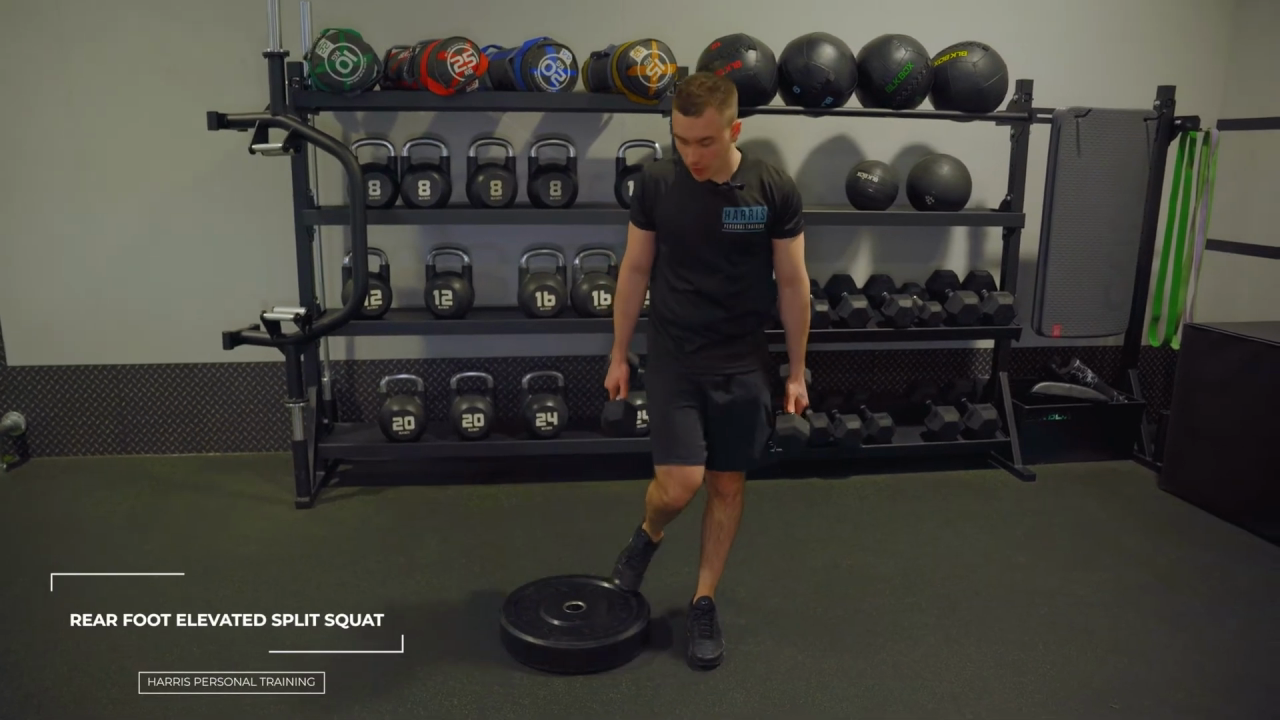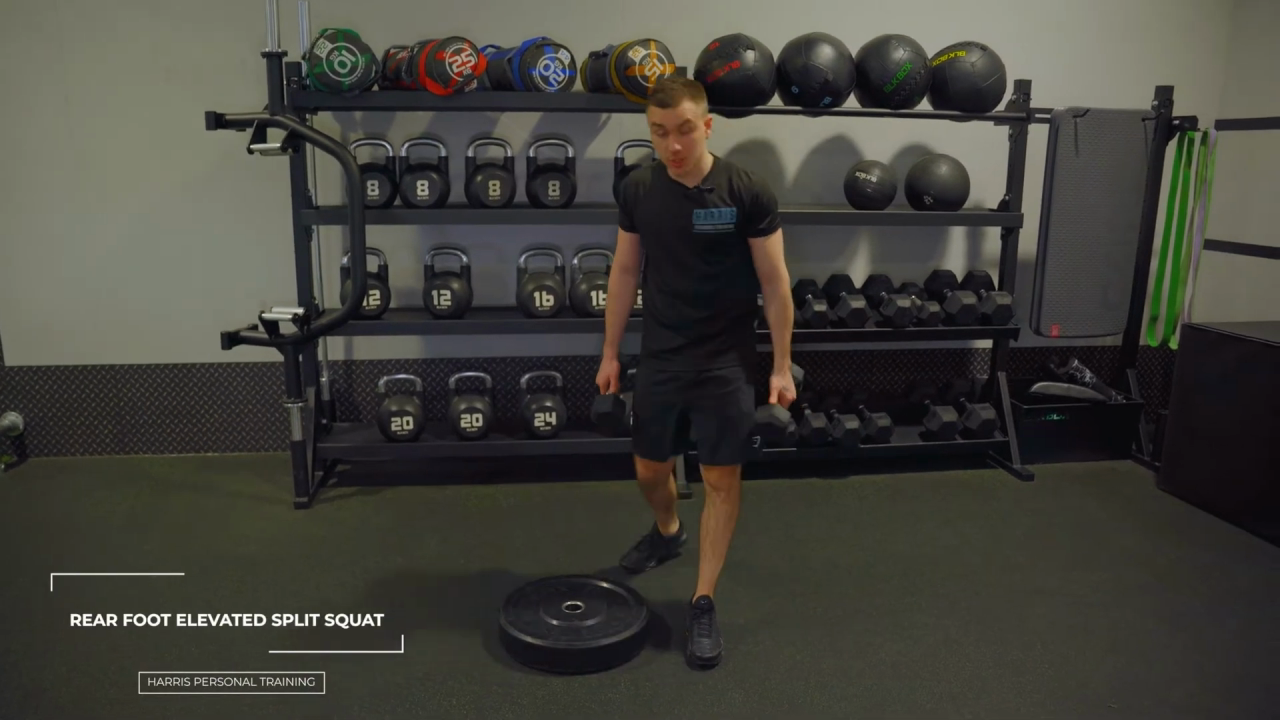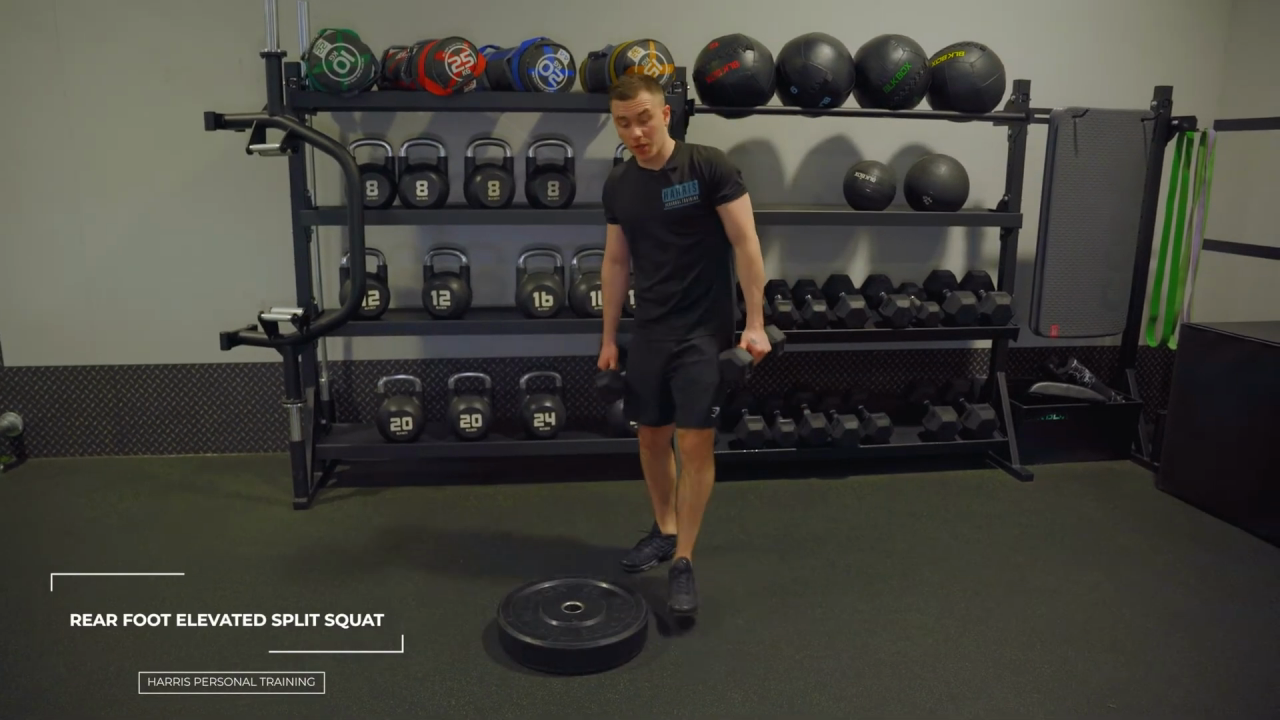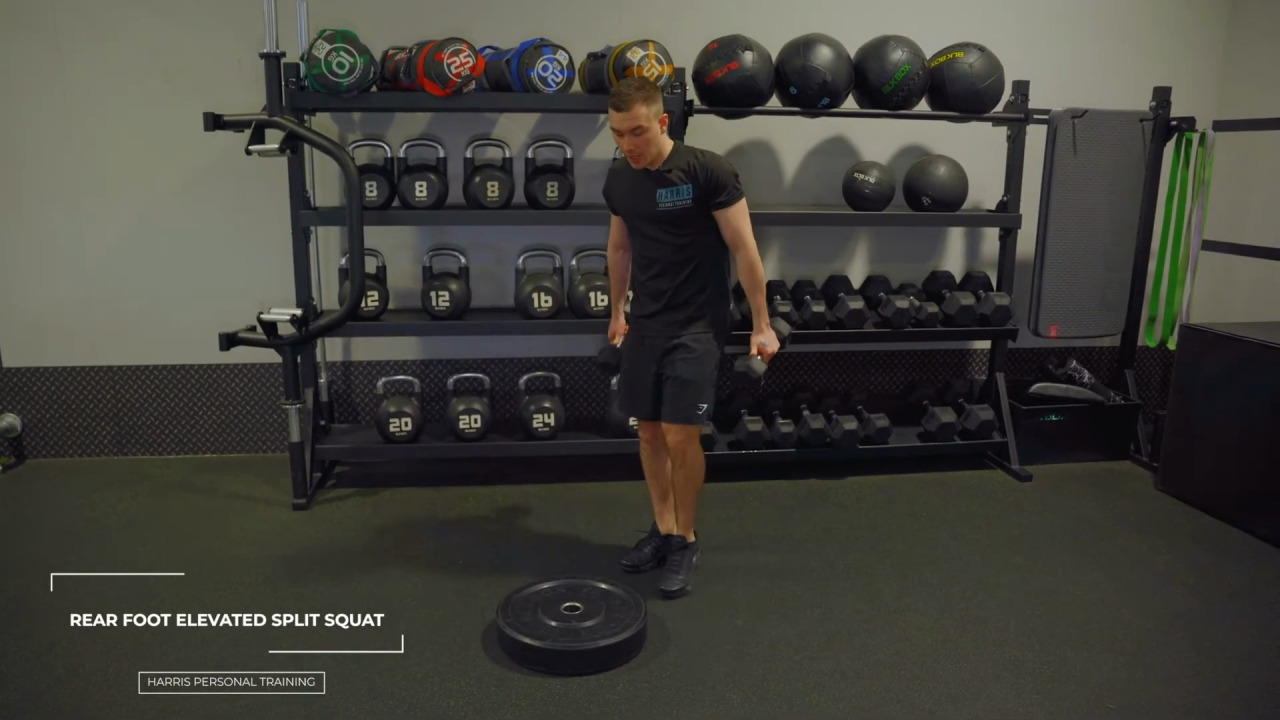
dt=0.4s
person 1, frame 1
left shoulder: (774, 190)
right shoulder: (656, 183)
left elbow: (793, 283)
right elbow: (635, 271)
left wrist: (796, 372)
right wrist: (618, 356)
left hip: (742, 363)
right hip: (673, 359)
left knee: (727, 485)
right knee: (679, 483)
left ankle: (703, 601)
right ankle: (648, 533)
person 1, frame 2
left shoulder: (747, 192)
right shoulder: (637, 189)
left elbow: (774, 281)
right elbow: (625, 271)
left wrist: (781, 366)
right wrist: (609, 352)
left hip: (727, 361)
right hip: (661, 357)
left knee: (722, 479)
right knee: (649, 471)
left ankle: (703, 601)
right ankle: (667, 531)
person 1, frame 3
left shoulder: (709, 166)
right shoulder: (617, 184)
left elbow: (746, 243)
right elbow: (616, 262)
left wrist: (754, 323)
right wrist: (608, 337)
left hip: (703, 330)
right hip: (649, 331)
left knee: (696, 443)
right knee: (651, 437)
left ankle: (683, 563)
right ankle: (665, 530)
person 1, frame 4
left shoulder: (706, 170)
right shoulder: (618, 178)
left elbow: (743, 249)
left wrist: (762, 325)
right wrist: (617, 311)
left hip: (697, 325)
right hip: (644, 324)
left knee: (679, 436)
right knee: (649, 433)
left ankle: (686, 540)
right ankle: (662, 530)
